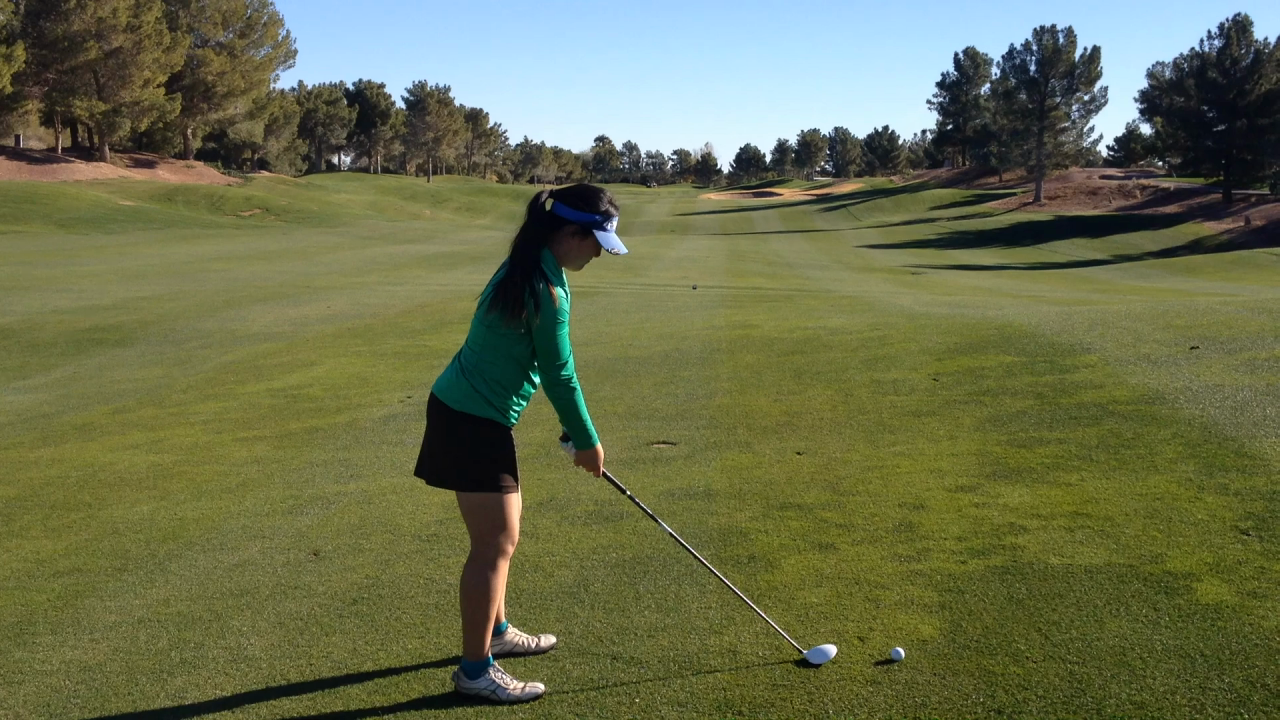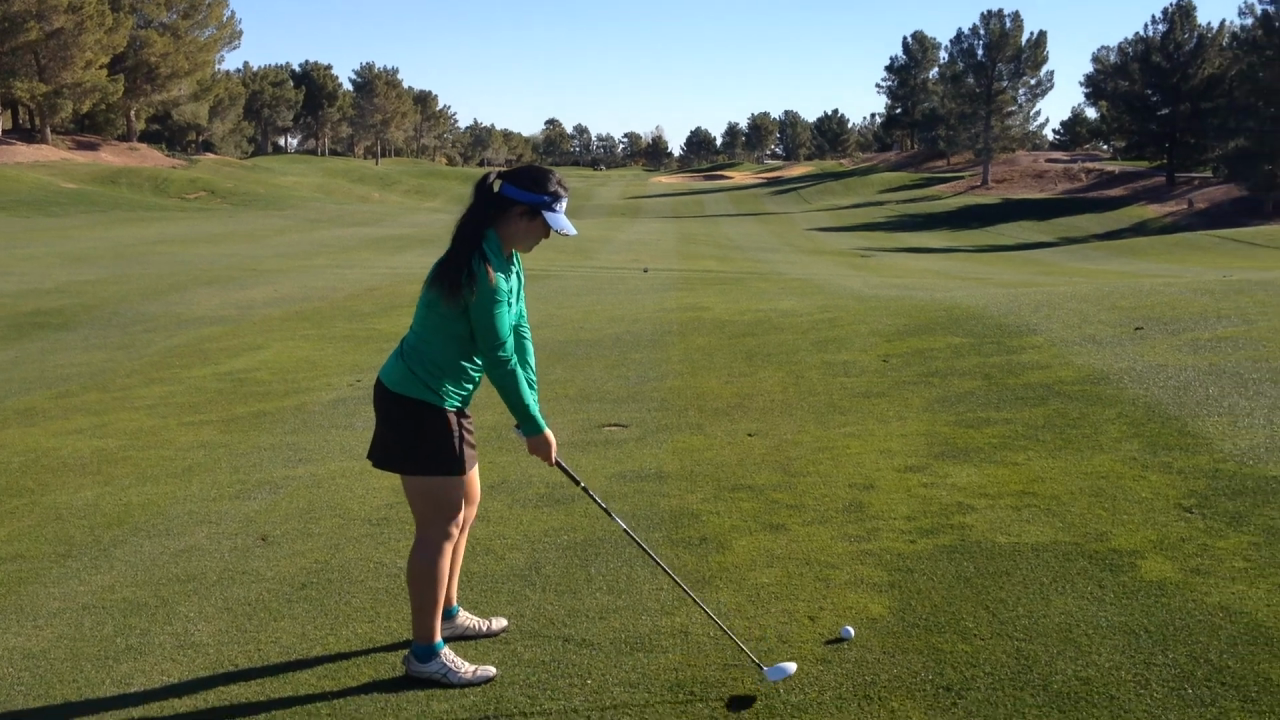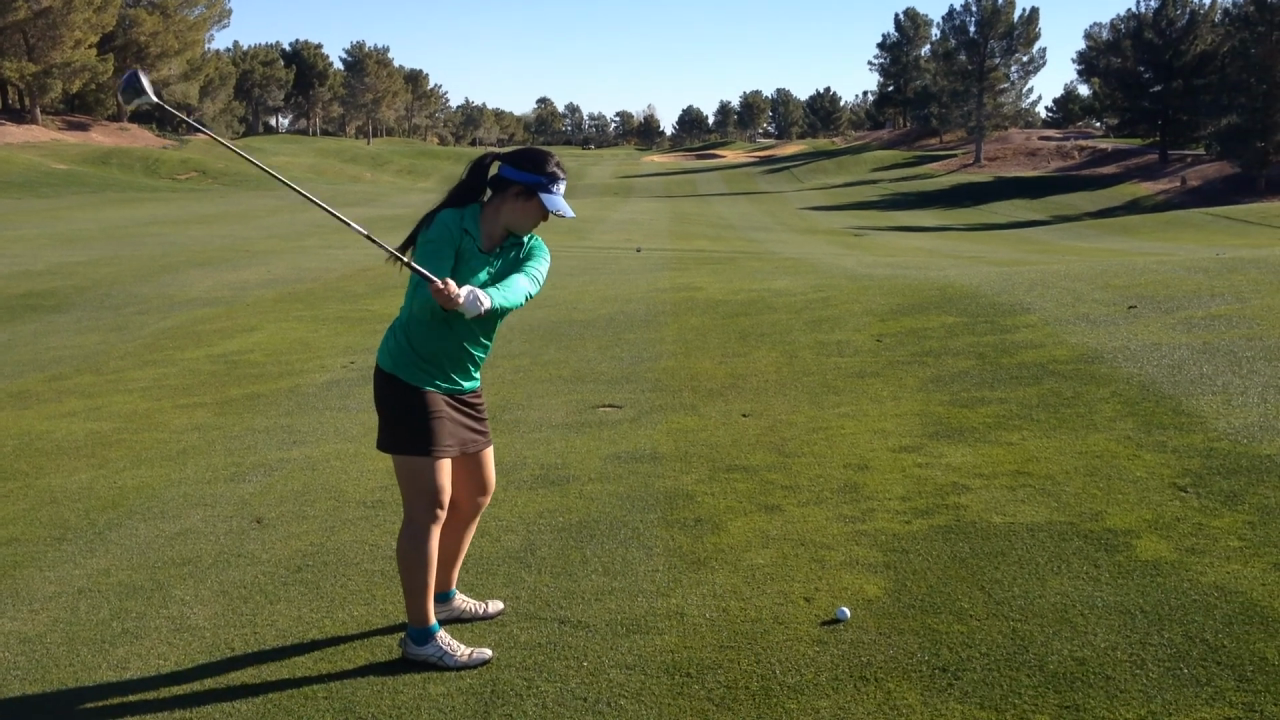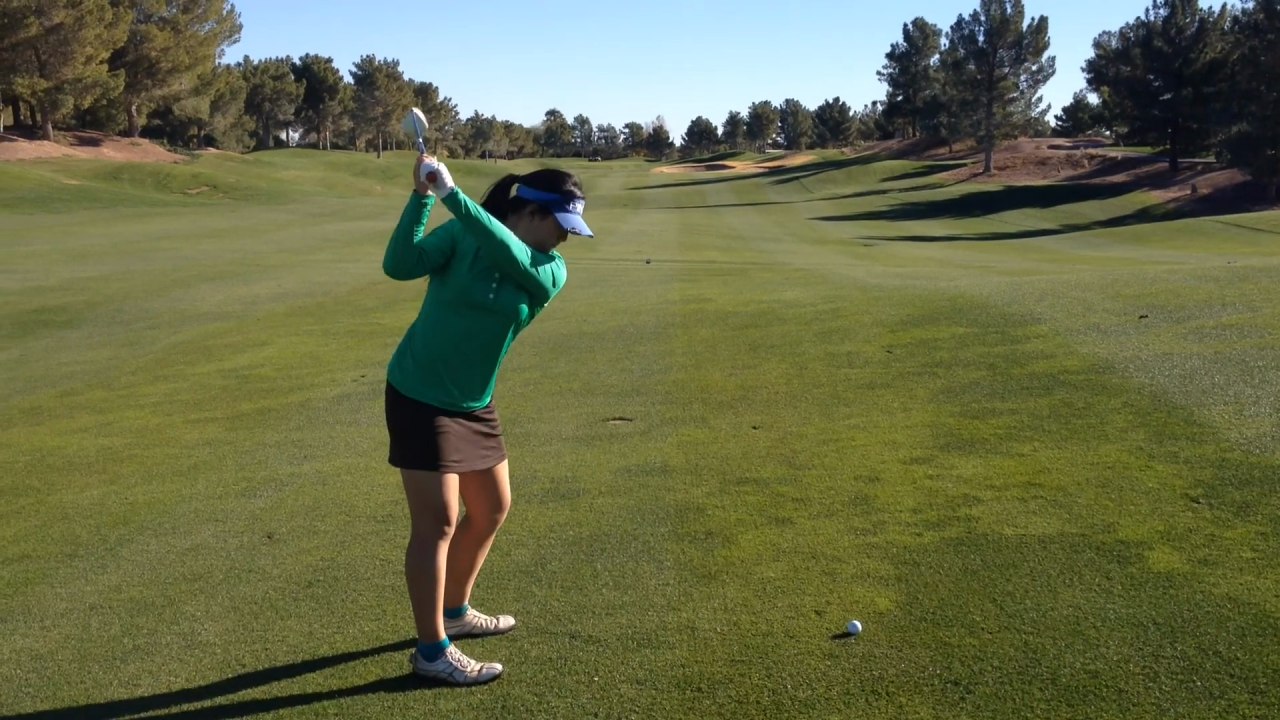
dt=0.4s
person 1, frame 1
left shoulder: (535, 268)
right shoulder: (545, 291)
left elbow: (554, 368)
right elbow: (558, 376)
left wrist: (575, 432)
right wrist: (587, 441)
left hip: (476, 412)
right hip: (472, 420)
left knee: (503, 530)
right knee: (495, 542)
left ankle: (496, 631)
right ankle: (475, 668)
person 1, frame 2
left shoulder: (504, 258)
right shoulder: (483, 270)
left elbow: (519, 337)
right elbow: (499, 359)
left wrist: (531, 412)
right wrist: (535, 427)
left hip: (441, 400)
right hip: (417, 402)
left knee: (464, 507)
right knee: (441, 525)
left ankle: (447, 615)
right ankle: (426, 652)
person 1, frame 3
left shoulder: (533, 251)
right shoulder: (448, 227)
left elbow: (518, 290)
right elbow: (425, 306)
left wrist: (477, 298)
right wrist: (444, 299)
left hip: (461, 384)
right hip: (412, 381)
left knee: (476, 493)
right knee: (430, 506)
left ankle: (442, 596)
right ankle: (422, 634)
person 1, frame 4
left shoulder: (550, 272)
right shoulder: (461, 235)
left elbow: (510, 255)
right elbow: (398, 266)
left wrist: (453, 196)
right wrist: (420, 198)
left hip: (474, 403)
right hip: (419, 396)
left knee: (491, 509)
right knee: (438, 523)
left ankle: (454, 611)
right ankle: (432, 651)
